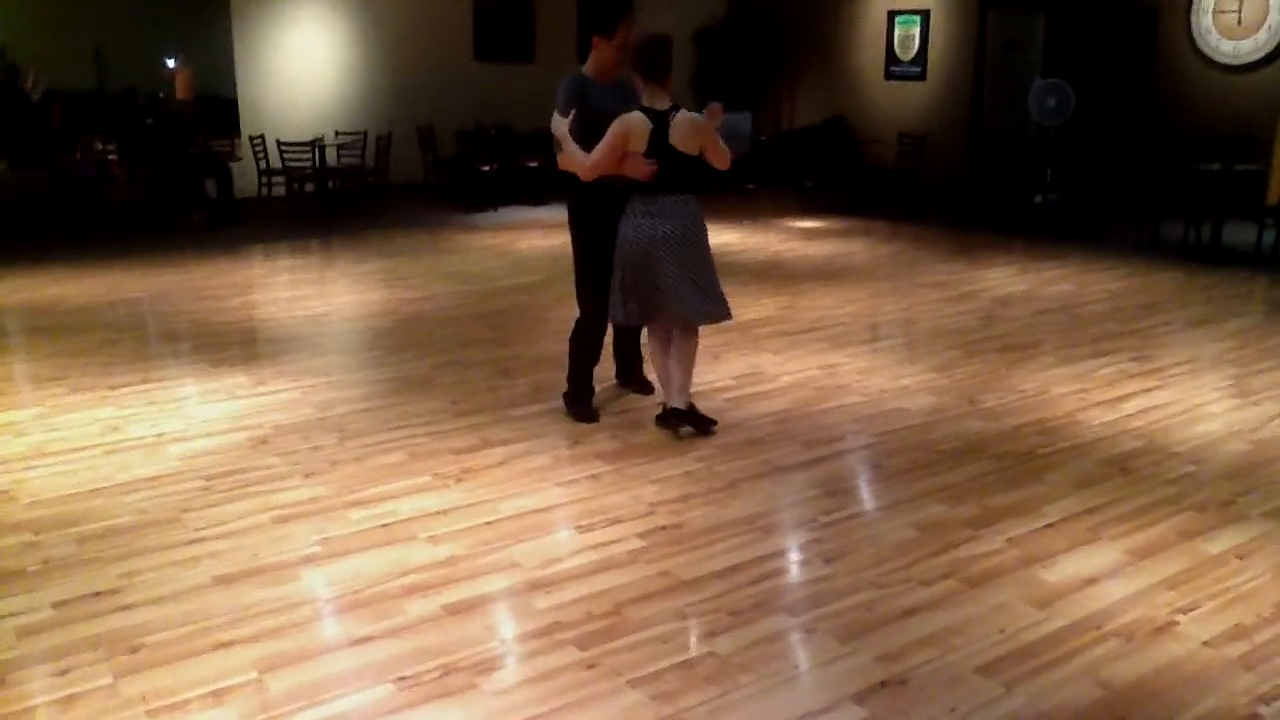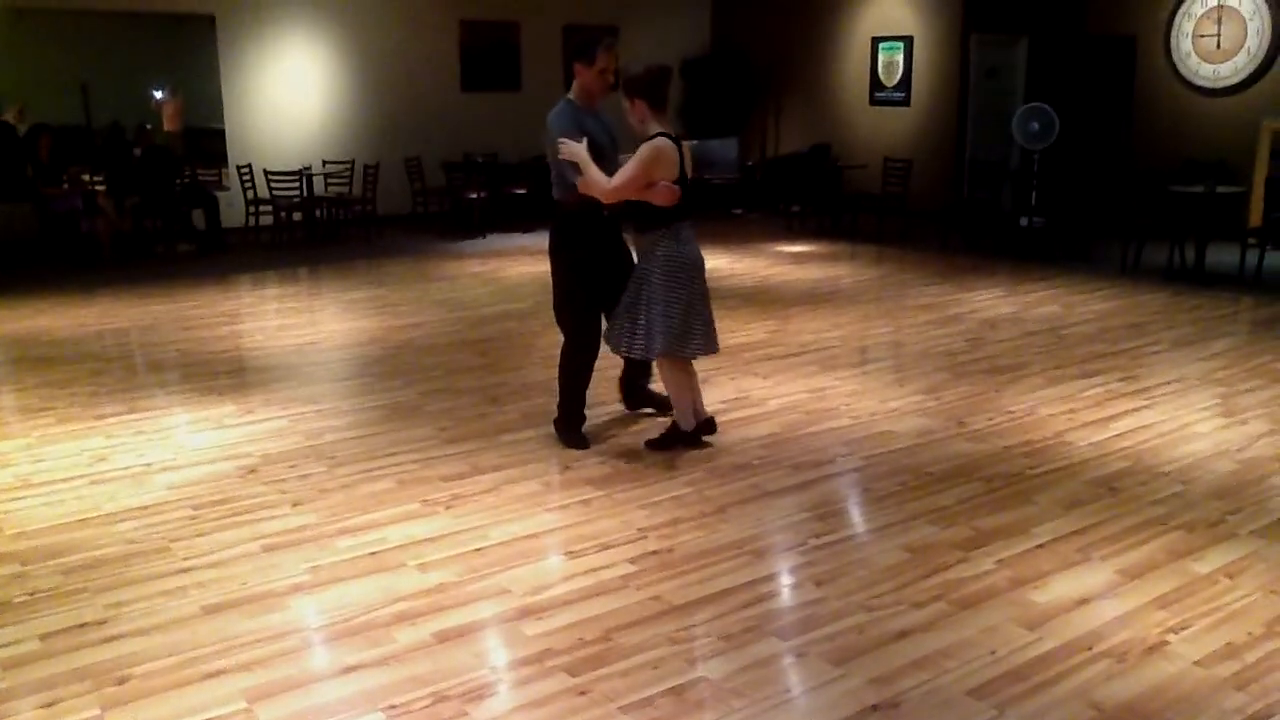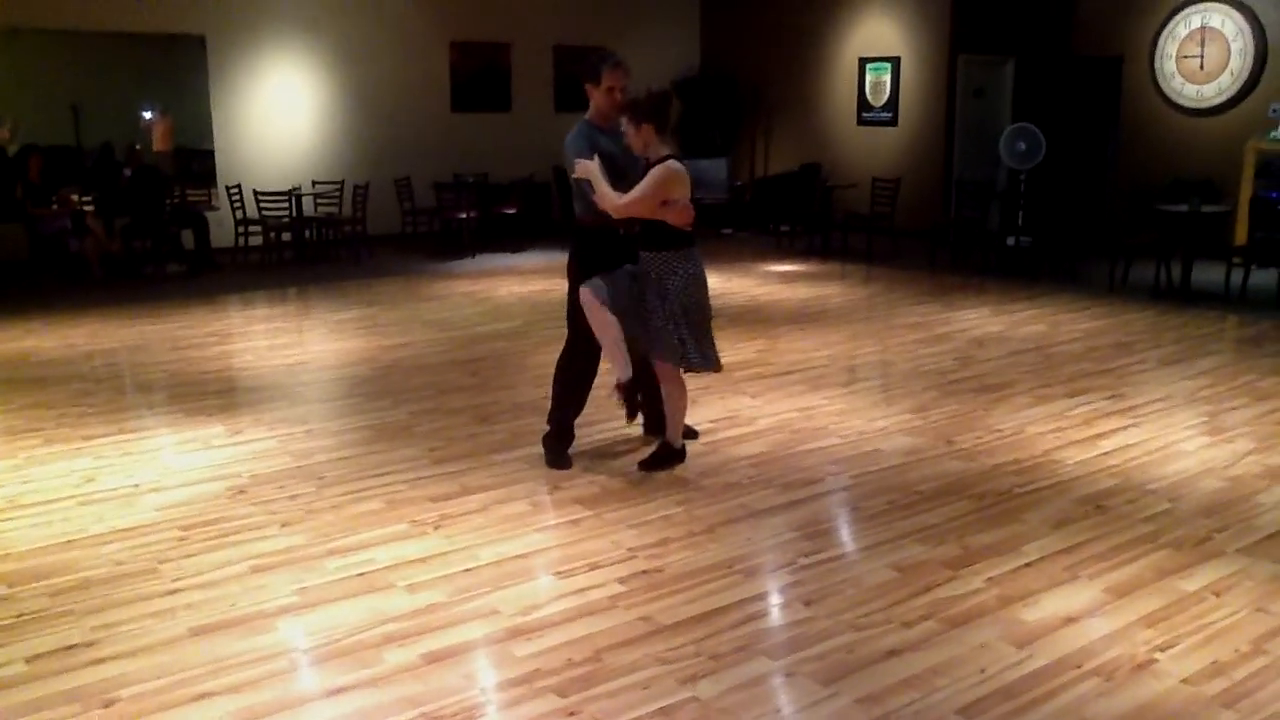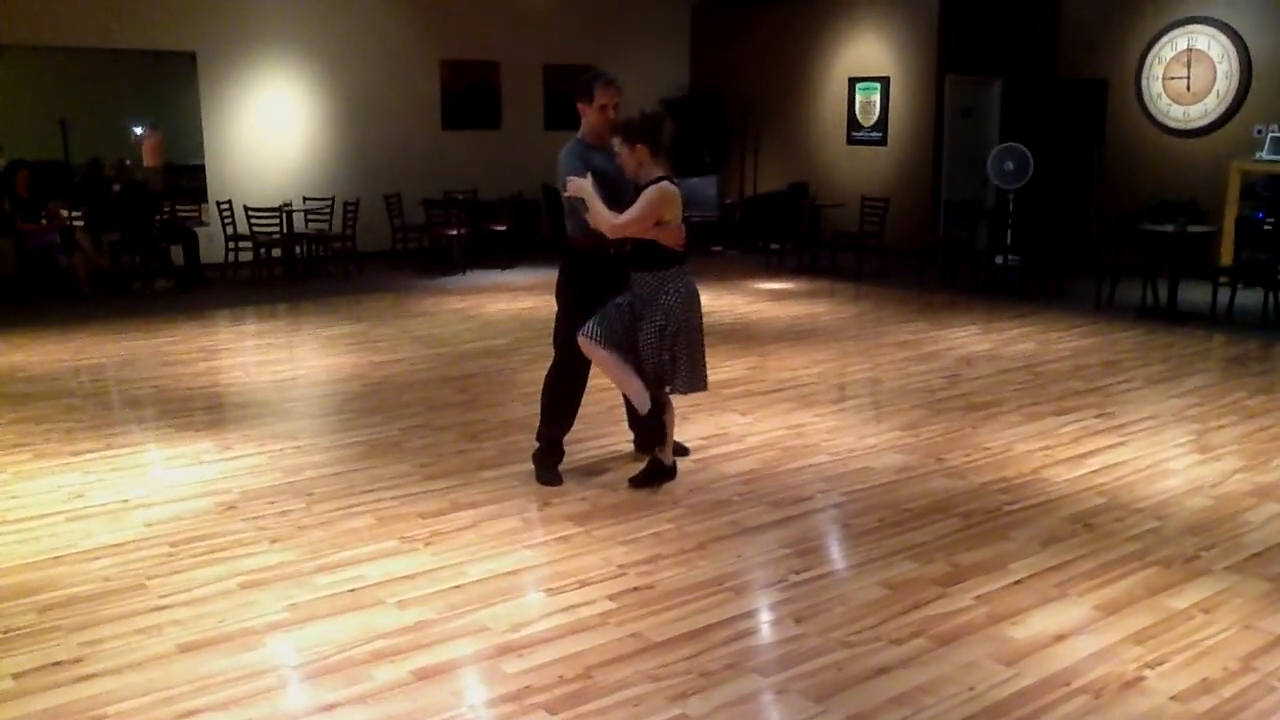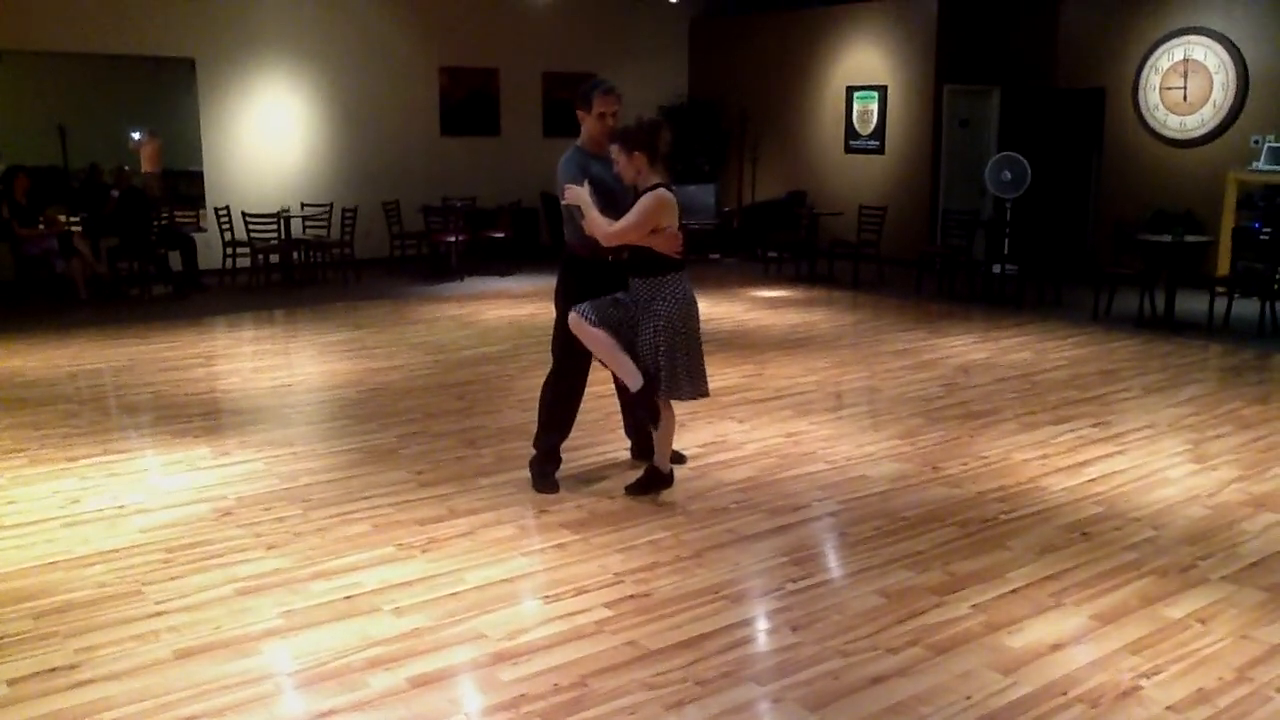
dt=0.5s
person 1, frame 1
left shoulder: (626, 86)
right shoulder: (575, 90)
right wrist: (624, 166)
left hip: (629, 199)
right hip: (593, 204)
right knee: (596, 301)
left ankle: (628, 367)
right ankle: (578, 392)
person 1, frame 2
left shoulder: (595, 114)
right shoulder: (564, 119)
right elbow: (585, 183)
right wrist: (648, 194)
left hip: (606, 225)
right hip: (575, 231)
right knee: (582, 330)
left ankle: (636, 389)
right ankle: (569, 419)
person 1, frame 3
left shoulder: (624, 132)
right shoulder: (580, 140)
right wrist: (664, 213)
left hip: (629, 245)
right hip: (594, 248)
right knee: (584, 345)
left ankle: (656, 418)
right ankle: (558, 436)
person 1, frame 4
left shoulder: (618, 151)
right shoulder: (573, 158)
right wrist: (656, 233)
left hip: (620, 264)
right hip: (585, 267)
right knee: (571, 362)
left ankle: (647, 435)
right ankle: (547, 452)
person 1, frame 5
left shoulder: (618, 158)
right shoulder: (573, 165)
right wrist: (651, 241)
left hip: (619, 272)
right hip: (583, 275)
right knee: (569, 369)
left ankle: (645, 442)
right ankle: (544, 459)
person 2, frame 1
left shoulder: (628, 124)
right shoulder: (693, 122)
left elbow: (588, 170)
right elbow: (723, 162)
left wrist: (563, 134)
right wrist: (713, 126)
left hip: (641, 225)
right hip: (683, 223)
left knee: (656, 321)
right knee: (686, 320)
left ankle: (673, 403)
right ankle: (681, 402)
person 2, frame 2
left shoulder: (654, 149)
right shoulder: (674, 146)
left elbow: (609, 191)
left wrist: (582, 157)
left hip: (664, 255)
right hip: (678, 250)
left knee: (666, 347)
right knee: (674, 345)
left ankle: (686, 426)
right ankle: (699, 417)
person 2, frame 3
left shoulder: (669, 171)
right shoulder: (656, 169)
left elbow: (619, 208)
right elbow: (631, 210)
left wrist: (594, 174)
left hip: (675, 275)
right hip: (649, 270)
left knee: (667, 364)
right knee: (590, 296)
left ankle: (674, 445)
right ankle: (627, 373)
person 2, frame 4
left shoulder: (662, 192)
right shoulder: (649, 189)
left elbow: (614, 228)
right elbow: (623, 228)
left wrist: (587, 192)
left hip: (667, 294)
right hip: (645, 291)
left knee: (656, 387)
right knee: (590, 339)
left ankle: (664, 462)
right ankle: (648, 405)
person 2, frame 5
left shoulder: (658, 198)
right shoulder: (650, 195)
left elbow: (609, 236)
left wrist: (584, 200)
left hip: (664, 300)
right hip: (644, 297)
left knee: (659, 393)
right knee: (579, 318)
left ankle: (661, 470)
right ankle: (642, 385)
